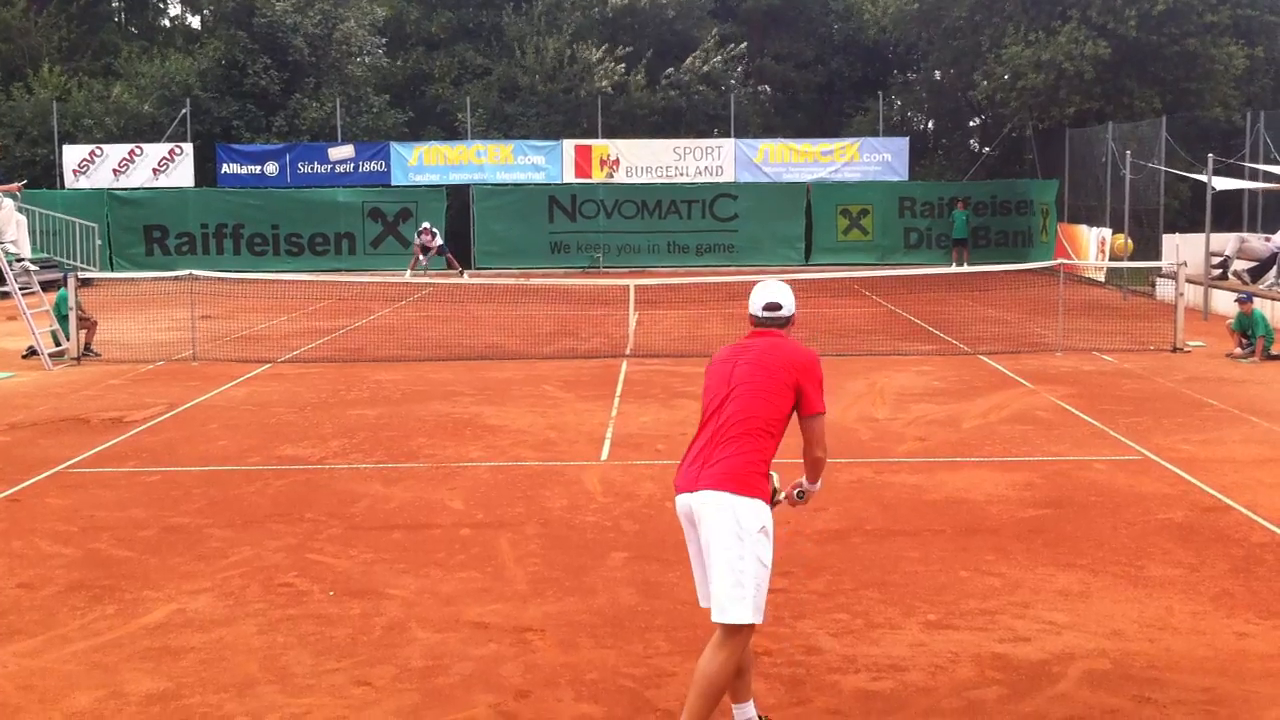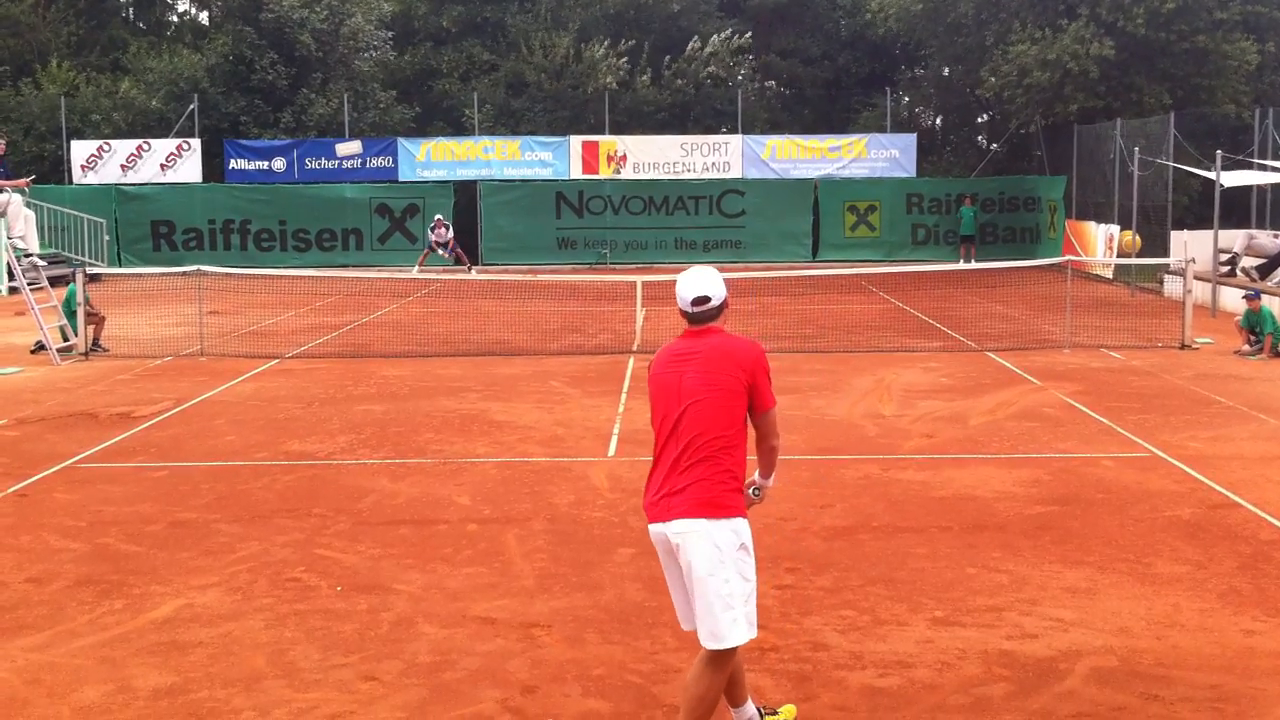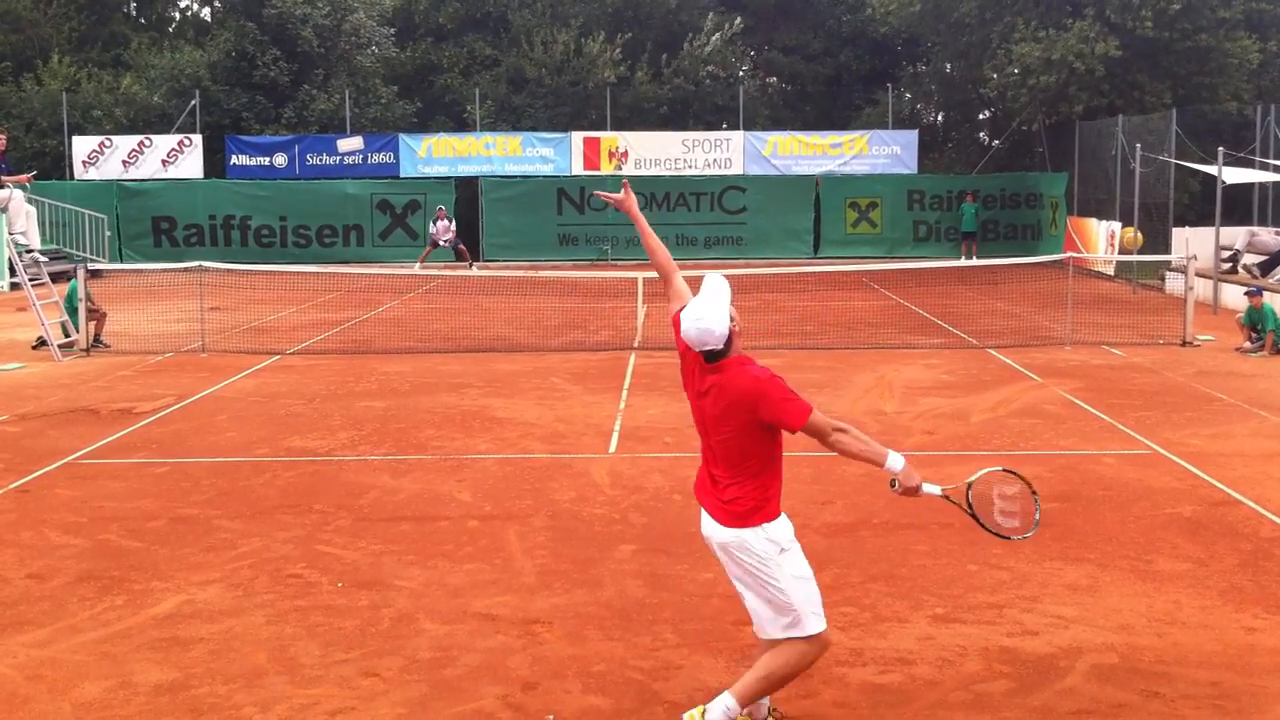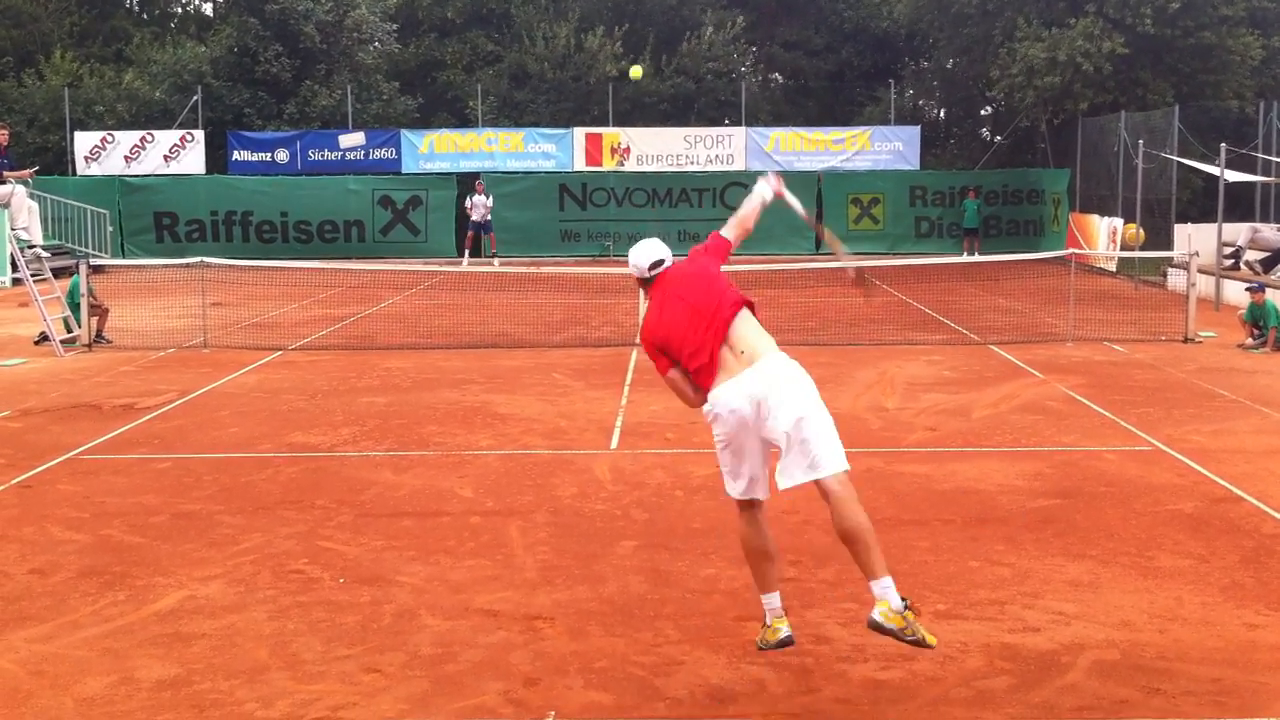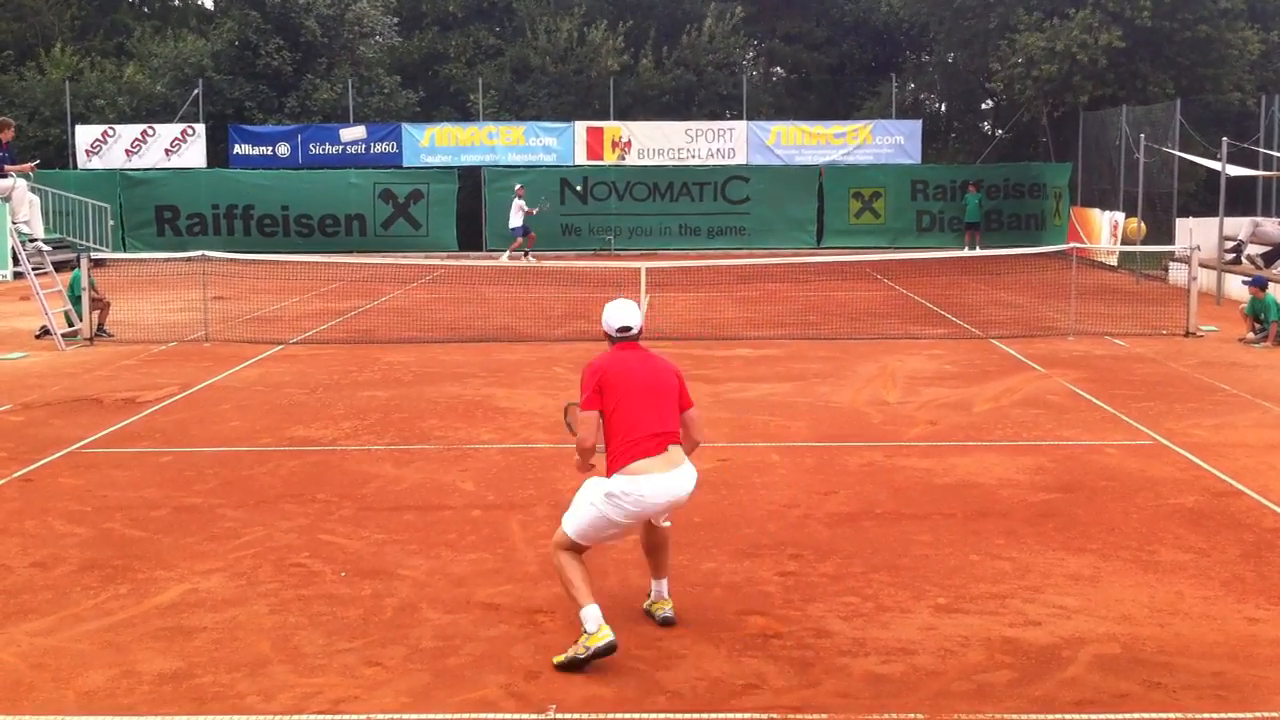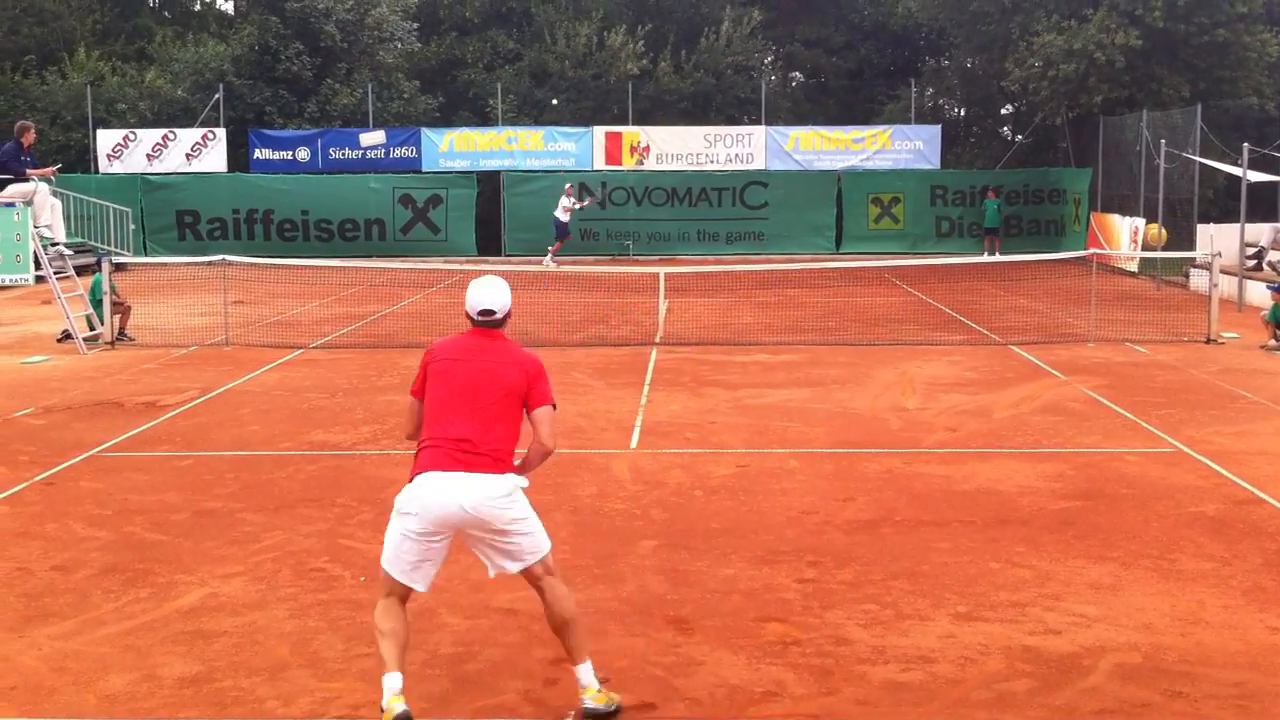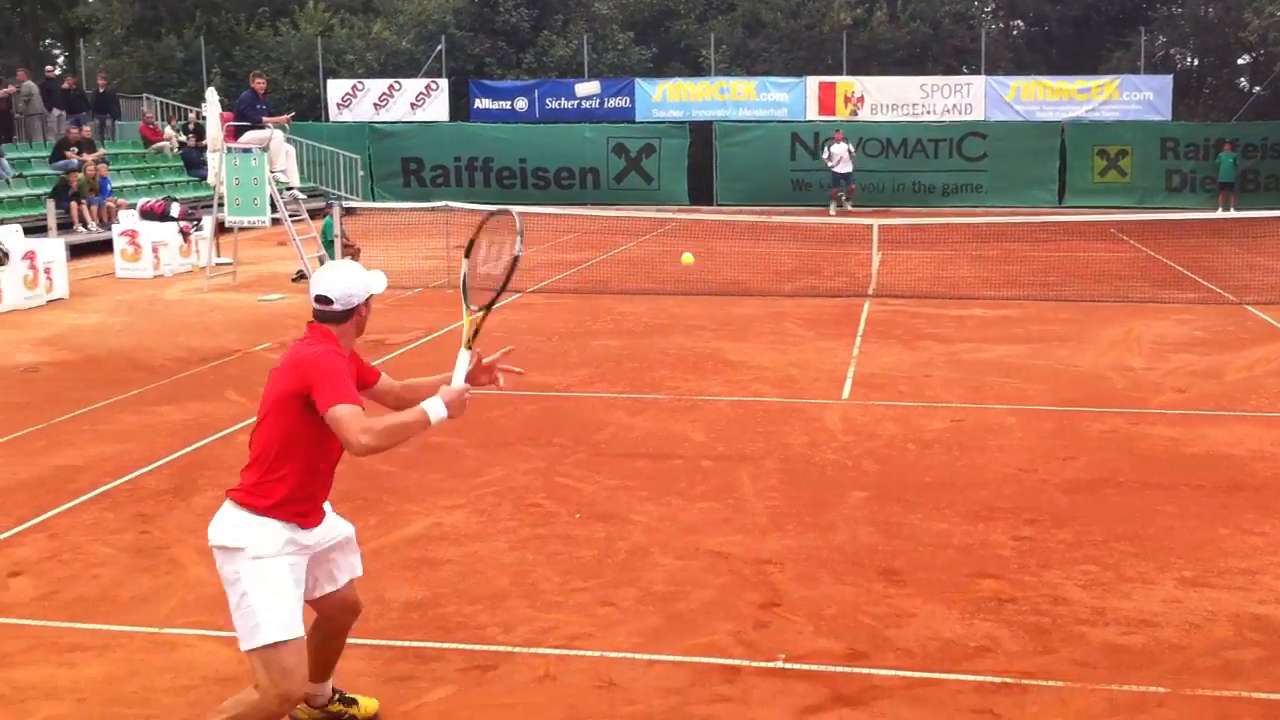
dt=0.7s
person 1, frame 1
left shoulder: (722, 357)
right shoulder: (802, 359)
right elbow: (816, 450)
right wrist: (808, 487)
left hip: (690, 490)
right hip: (734, 496)
left knee: (736, 619)
right knee: (735, 628)
person 1, frame 2
left shoulder: (660, 361)
right shoulder: (746, 353)
right elbow: (769, 440)
right wrist: (763, 481)
left hip: (662, 514)
right hip: (710, 517)
left knee: (721, 631)
right knee: (722, 642)
person 1, frame 3
left shoulder: (691, 354)
right shoulder: (755, 383)
left elbow: (670, 276)
right elbow: (830, 430)
left wrist: (634, 215)
right wrist: (894, 462)
left hip: (716, 516)
right hip: (753, 529)
left knee: (781, 623)
right knee: (806, 643)
person 1, frame 4
left shoulder: (651, 329)
right shoulder: (694, 268)
left elbow: (689, 397)
right elbow: (738, 224)
right wrist: (765, 190)
left hip: (727, 403)
right hip: (772, 379)
left knee: (748, 509)
right knee: (838, 493)
left ankle: (775, 621)
right ankle: (888, 604)
person 1, frame 5
left shoulder: (597, 368)
right shoulder: (669, 368)
left elbow: (587, 442)
right elbow: (694, 438)
left wrist: (582, 461)
left hip: (632, 485)
right hip: (679, 477)
left knee: (565, 548)
right knee: (654, 519)
left ankle: (596, 632)
right ankle: (661, 600)
person 1, frame 6
left shoulder: (437, 352)
right shoulder: (528, 364)
left elbow: (411, 428)
right elbow: (546, 443)
right wrist: (519, 470)
left hip: (428, 489)
right hip: (492, 489)
left knee: (391, 597)
right knee: (548, 580)
person 1, frame 7
left shoulder: (339, 356)
right shoulder: (318, 359)
left elbow: (395, 394)
right elbow: (362, 438)
left wrist: (465, 379)
right wrist: (437, 409)
left hip: (303, 525)
right hip: (257, 532)
left knee: (343, 607)
